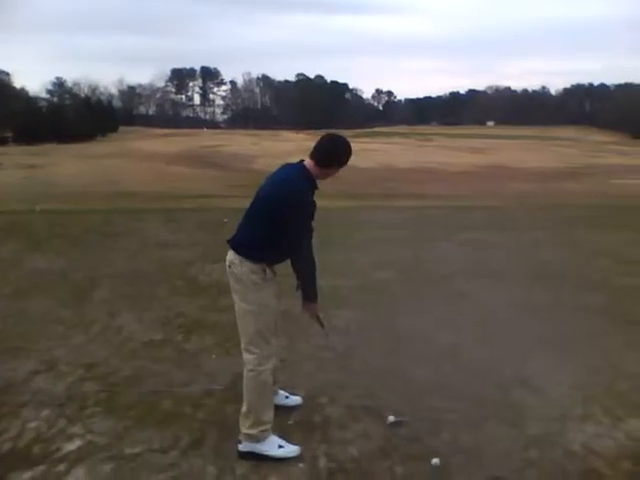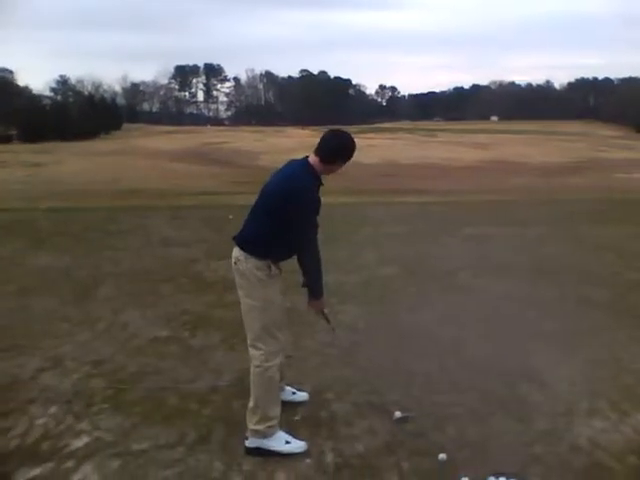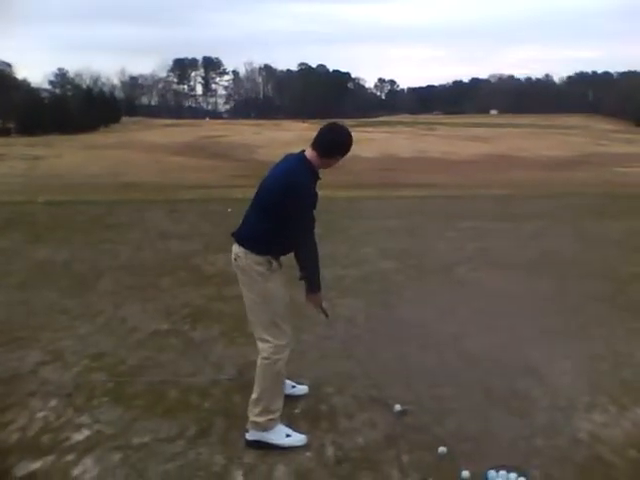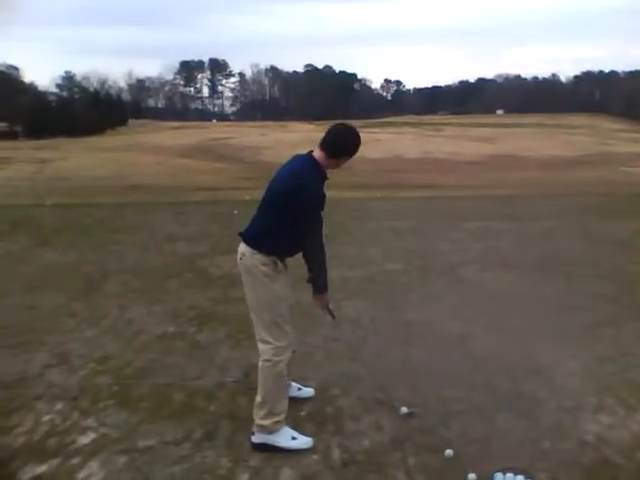
dt=0.3s
person 1, frame 1
left shoulder: (291, 174)
right shoulder: (298, 193)
right elbow: (301, 248)
left wrist: (303, 283)
right wrist: (310, 295)
left hip: (252, 260)
right hip: (251, 267)
left knee: (266, 337)
right knee: (260, 350)
left ankle: (267, 392)
right ankle: (254, 437)
person 1, frame 2
left shoulder: (296, 170)
right shoulder: (303, 188)
left elbow: (300, 238)
right elbow: (307, 244)
left wrist: (308, 280)
right wrist: (316, 291)
left hip: (257, 257)
right hip: (256, 264)
left knee: (273, 335)
right knee: (267, 346)
left ankle: (274, 388)
right ankle: (261, 433)
person 1, frame 3
left shoulder: (293, 165)
right shoulder: (300, 183)
right elbow: (303, 238)
left wrist: (306, 274)
right wrist: (313, 285)
left hip: (257, 251)
right hip: (257, 259)
left knee: (274, 329)
right knee: (275, 339)
left ankle: (274, 382)
right ankle: (262, 426)
person 1, frame 4
left shoulder: (301, 165)
right shoulder: (308, 184)
right elbow: (312, 239)
left wrist: (314, 276)
right wrist: (320, 286)
left hip: (263, 253)
right hip: (262, 260)
left knee: (279, 329)
right knee: (276, 342)
left ankle: (279, 384)
right ankle: (267, 429)
